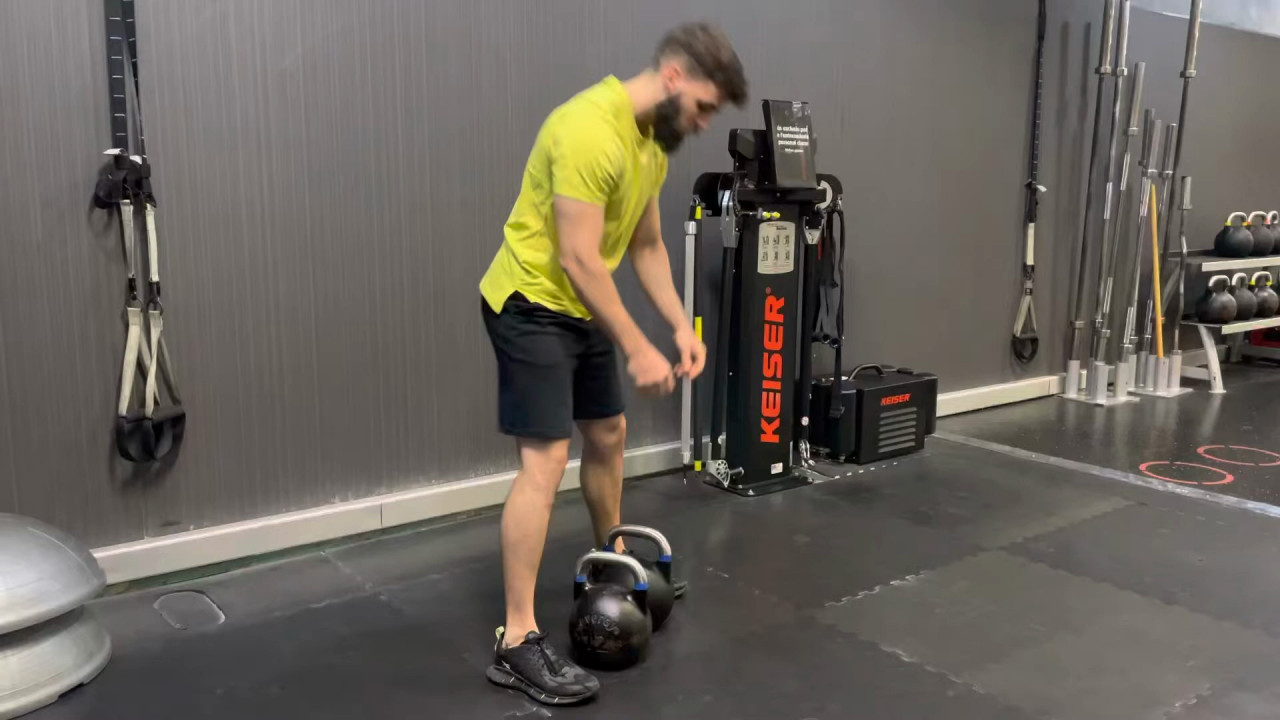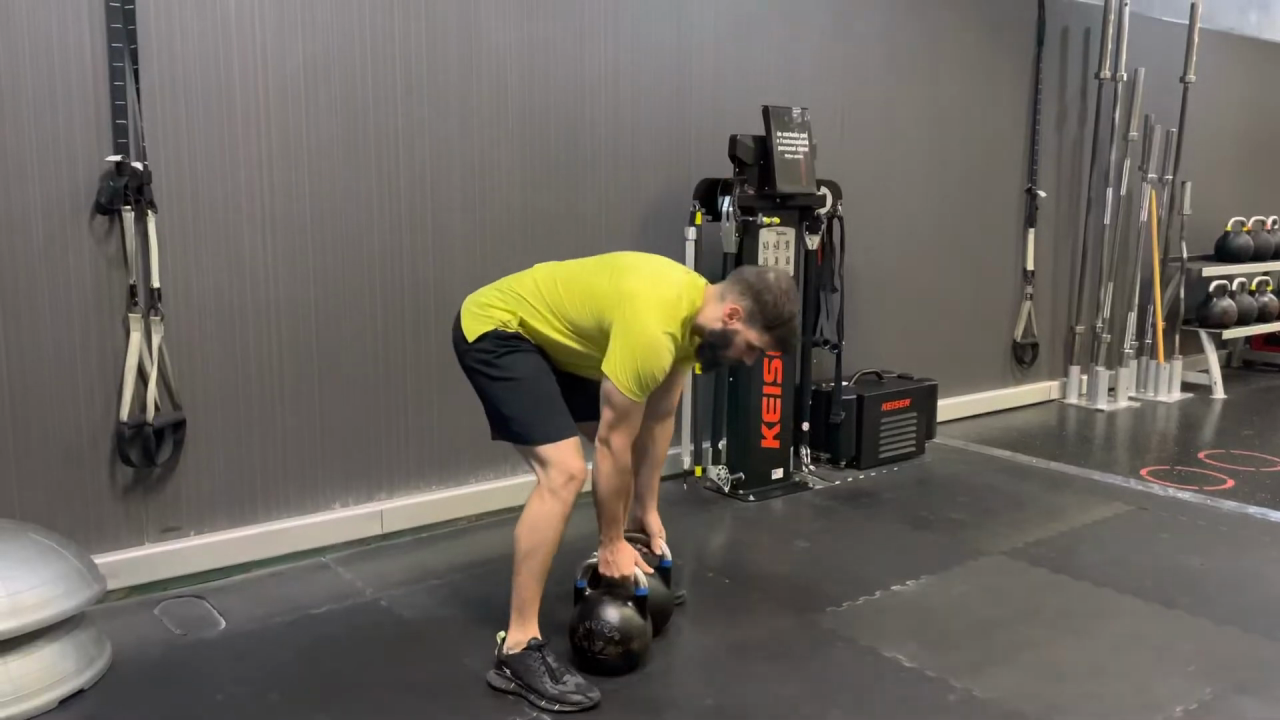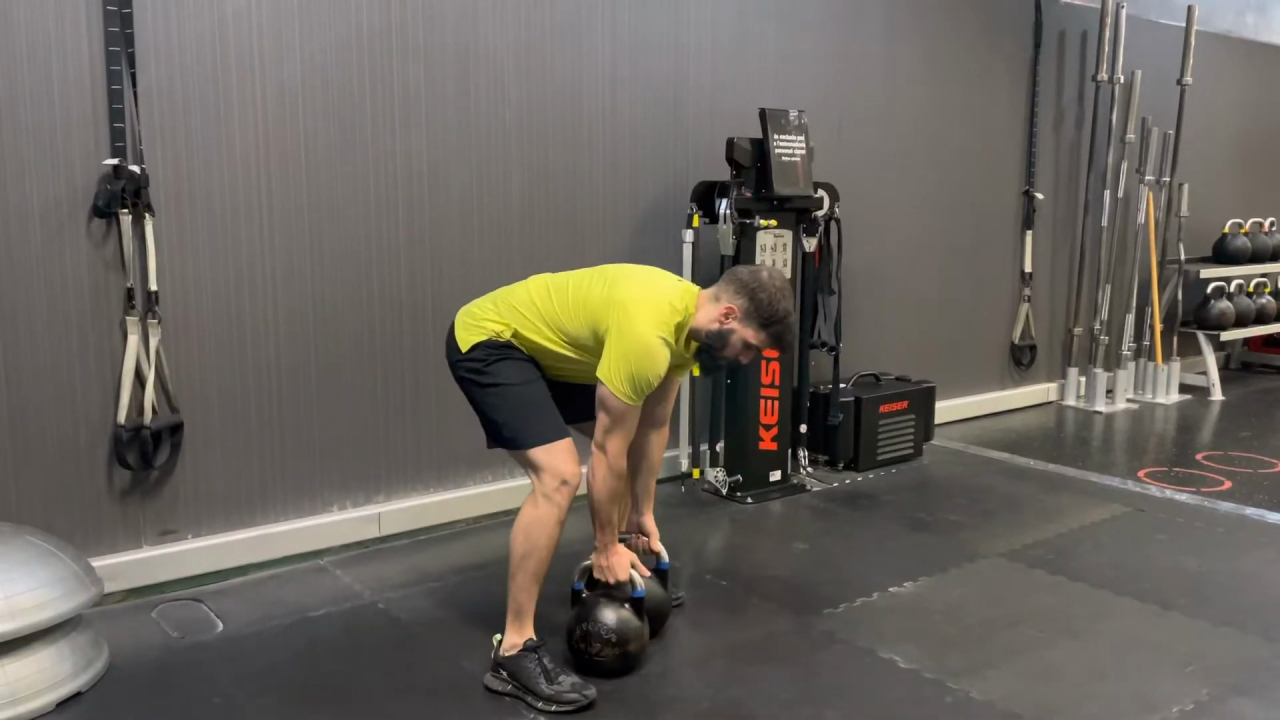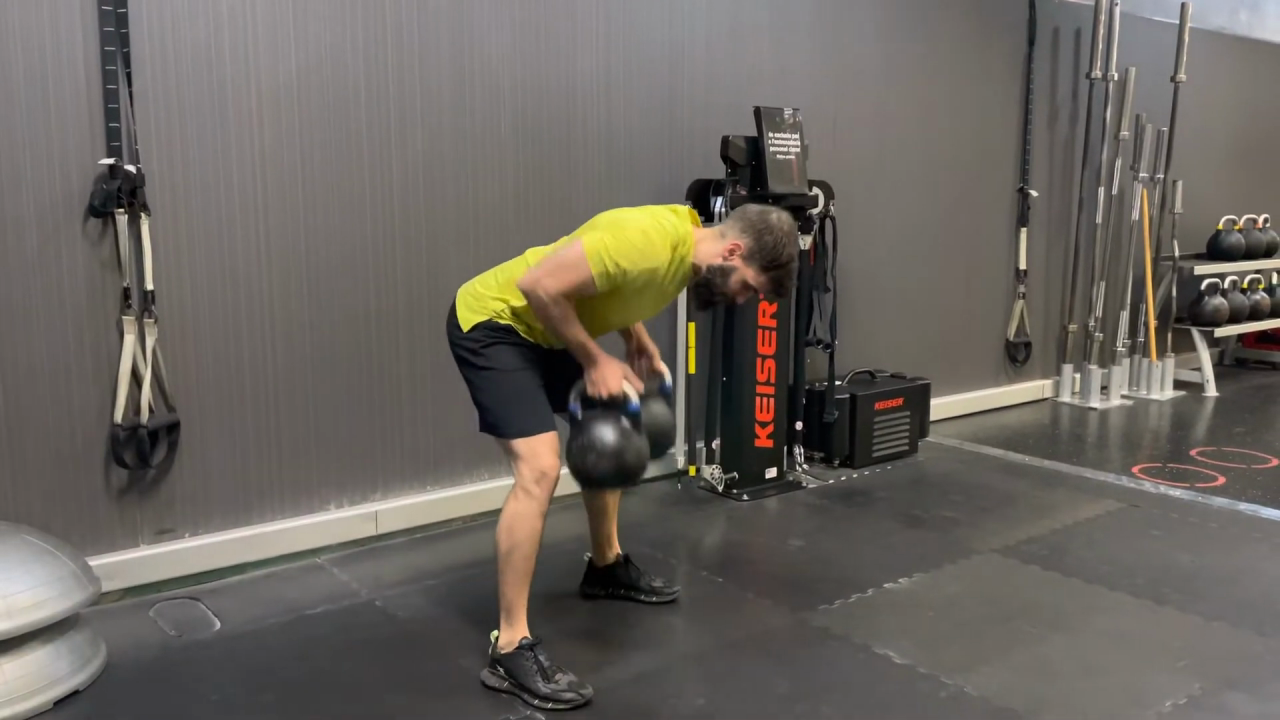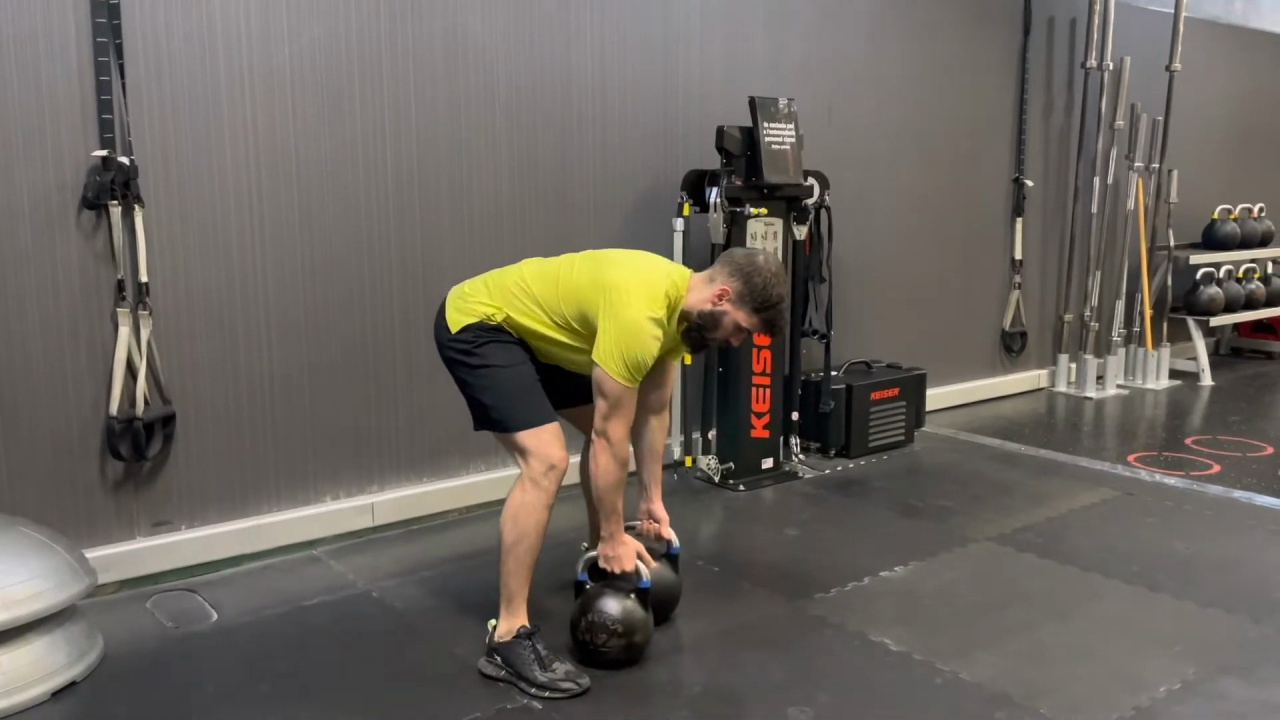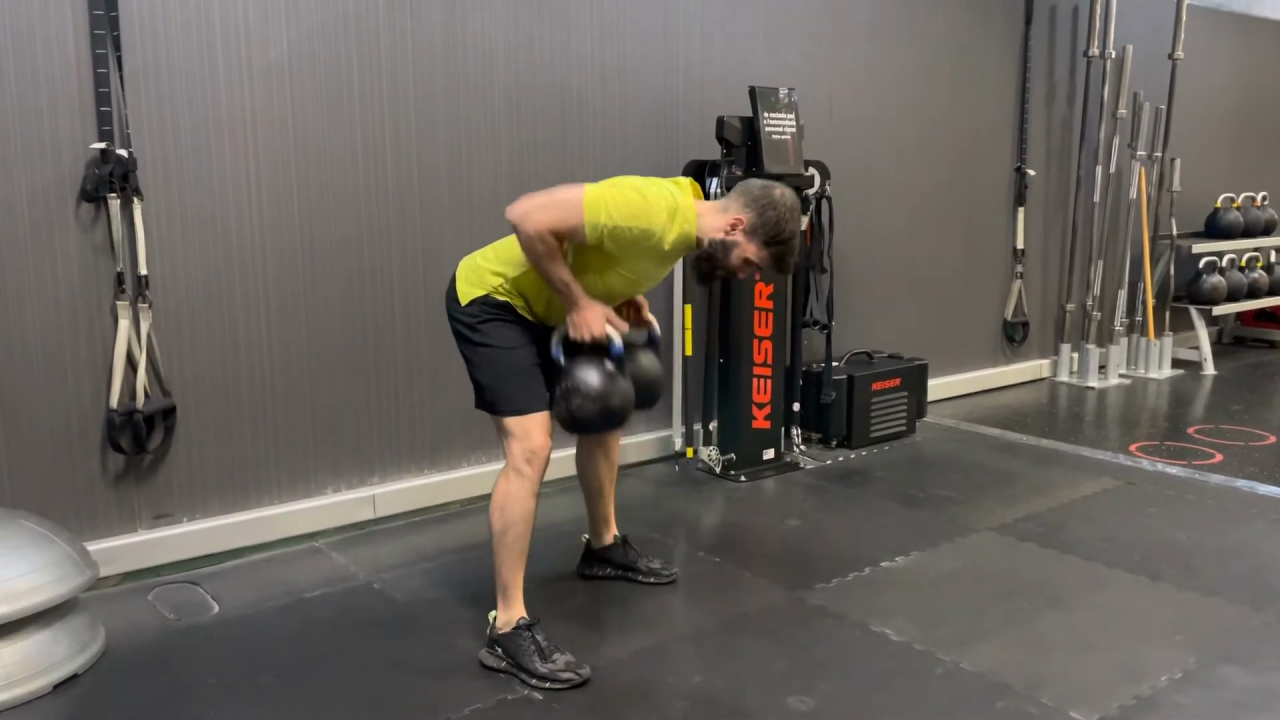
dt=0.7s
person 1, frame 1
left shoulder: (652, 137)
right shoulder: (590, 131)
left elbow: (648, 245)
right elbow: (579, 260)
left wrist: (680, 327)
right wrist: (636, 350)
left hip: (579, 309)
right hip: (532, 306)
left knee: (608, 441)
right knee: (544, 465)
right ankle: (516, 642)
person 1, frame 2
left shoulder: (693, 309)
right shoulder: (652, 328)
left elbow: (659, 420)
right elbow: (612, 443)
left wrist: (648, 509)
right wrist: (611, 542)
left hip: (545, 333)
right hip: (496, 328)
left knee: (627, 440)
right knee: (565, 471)
left ankle: (621, 571)
right ankle: (518, 650)
person 1, frame 3
left shoulder: (686, 318)
right shoulder: (647, 334)
left elbow: (653, 426)
right elbow: (609, 450)
left wrist: (644, 512)
right wrist: (606, 547)
left hip: (542, 342)
right hip: (488, 341)
left knee: (624, 437)
right knee: (559, 477)
left ankle: (619, 575)
right ankle: (514, 653)
person 1, frame 4
left shoulder: (688, 244)
right shoulder: (647, 244)
right elbow: (537, 283)
left wrist: (639, 342)
right wrist: (594, 361)
left hip: (544, 329)
right hip: (492, 321)
right knee: (540, 469)
left ankle: (605, 566)
right ankle: (510, 649)
person 1, frame 5
left shoulder: (680, 303)
right shoulder: (639, 316)
left elbow: (653, 411)
right elbow: (609, 438)
left wrist: (652, 499)
right wrist: (613, 537)
left hip: (529, 325)
right hip: (476, 323)
left knee: (608, 422)
right knee: (547, 461)
left ankle: (599, 561)
right ankle: (508, 639)
person 1, frame 6
left shoulder: (686, 221)
right shoulder: (649, 210)
right elbow: (526, 215)
left wrist: (630, 304)
right wrist: (577, 304)
left hip: (539, 302)
right hip: (491, 297)
right knee: (532, 447)
left ankle: (603, 545)
right ankle: (508, 628)
